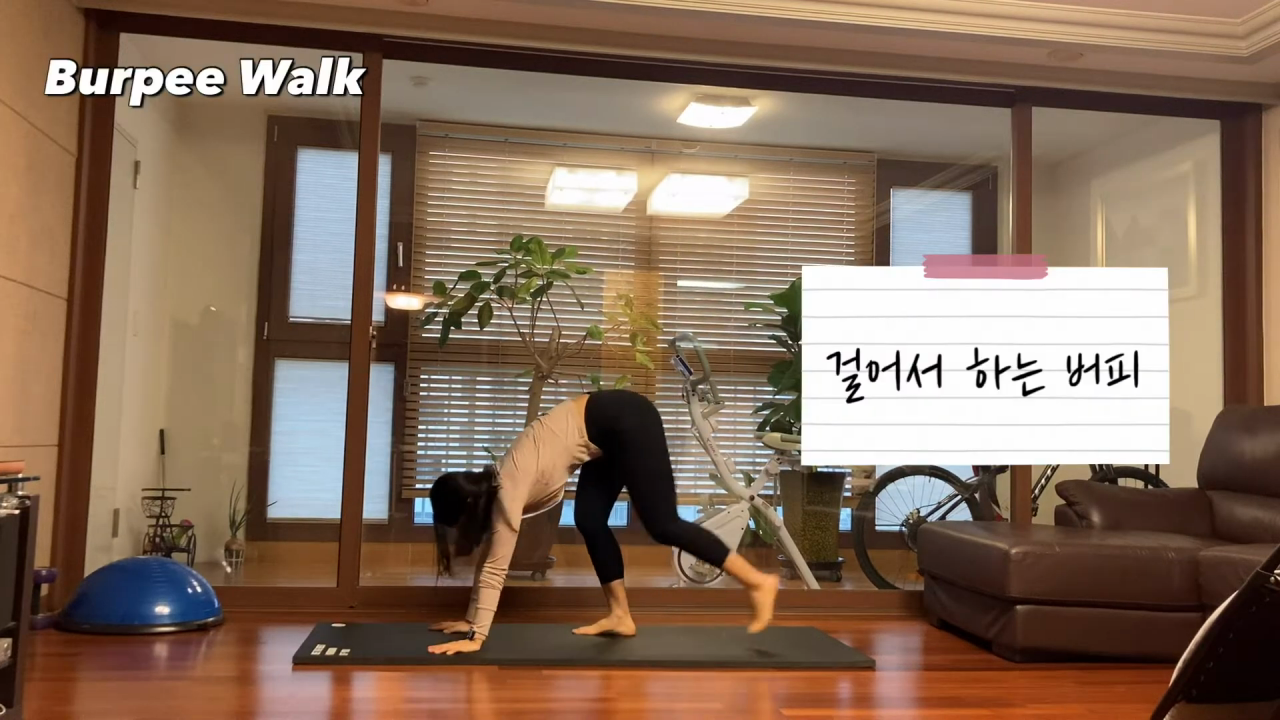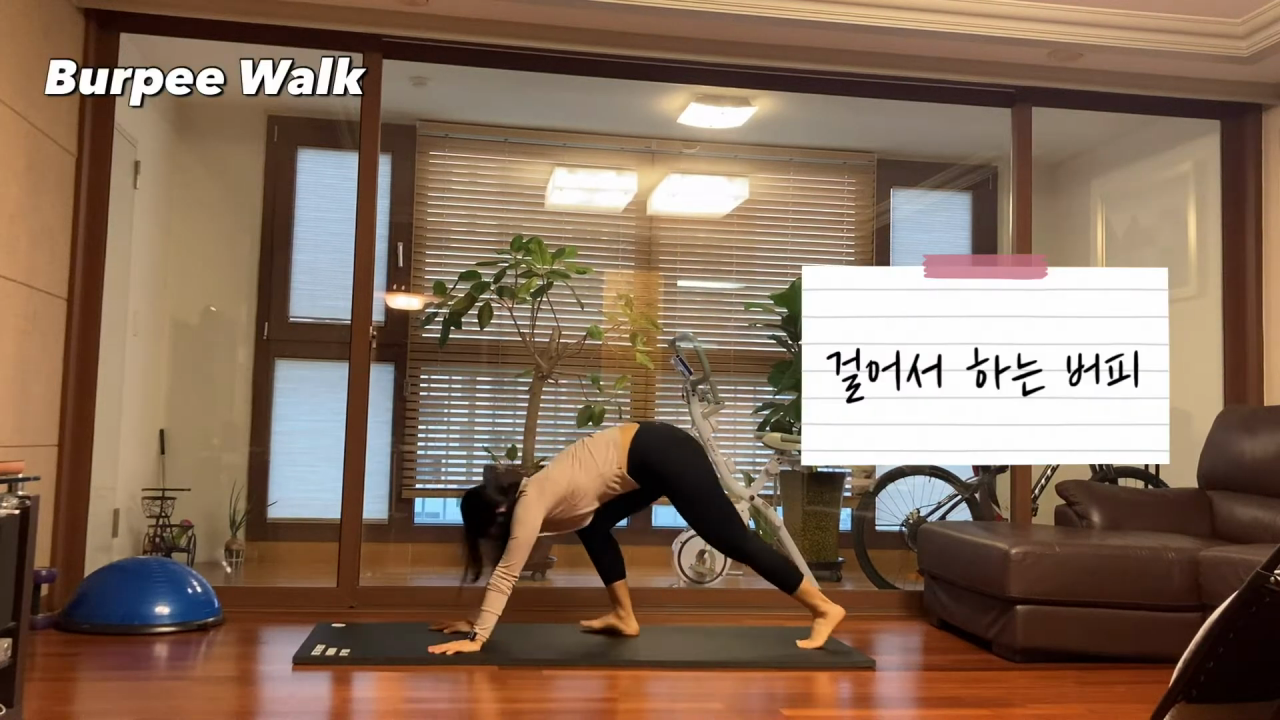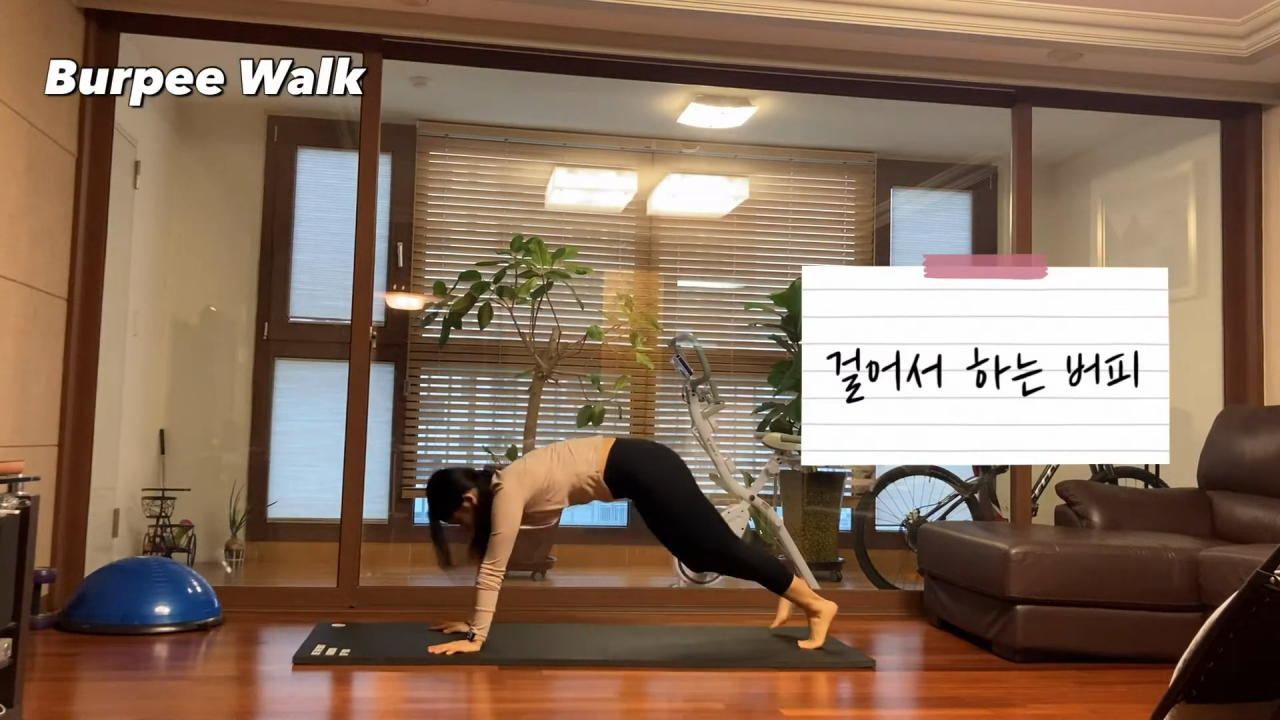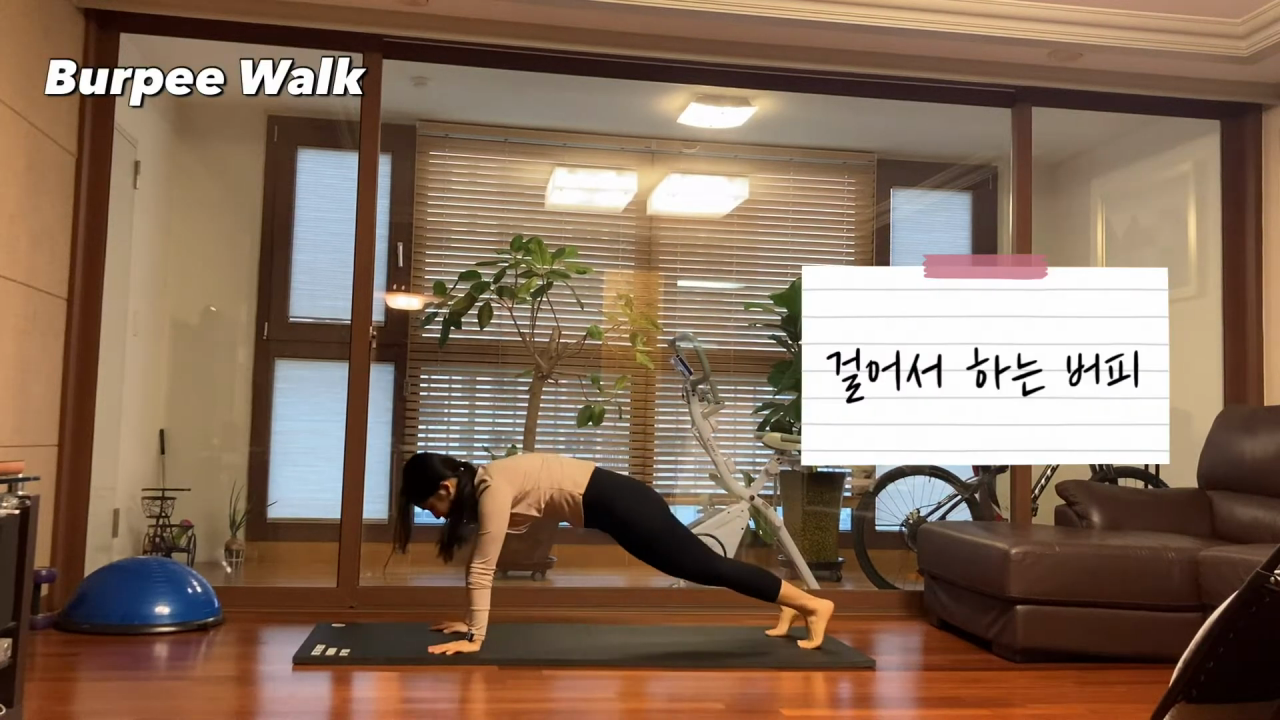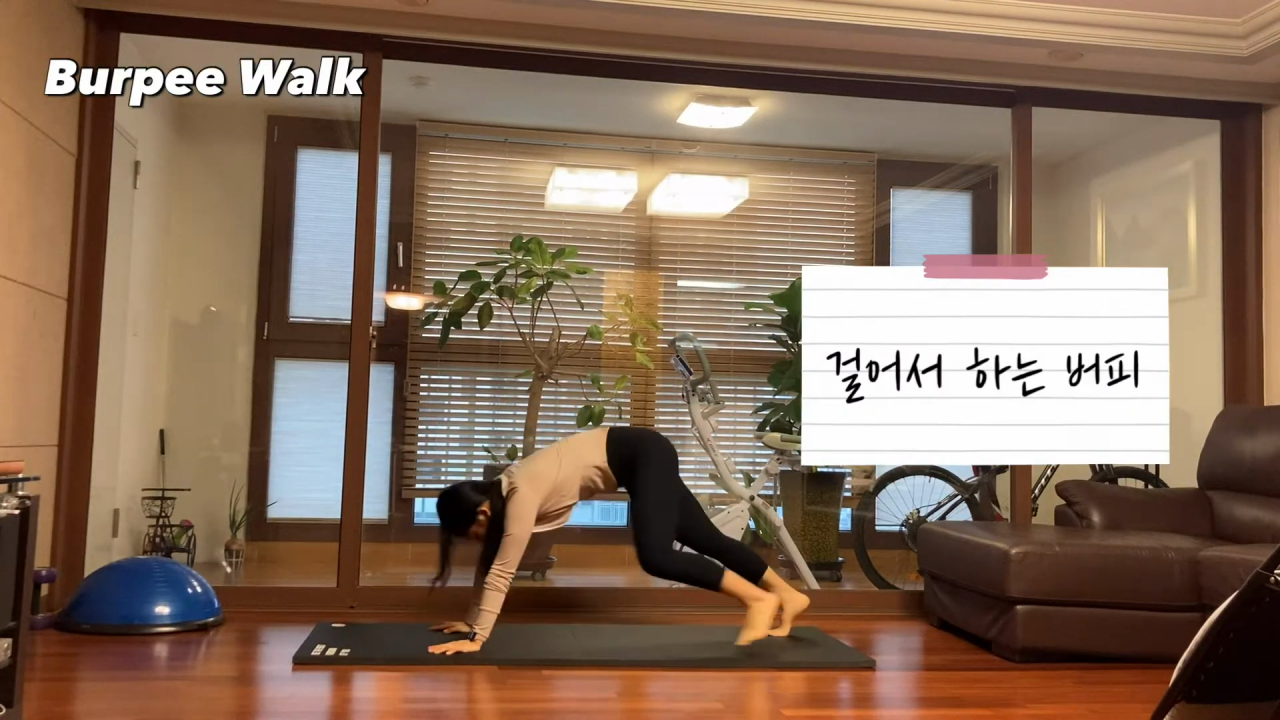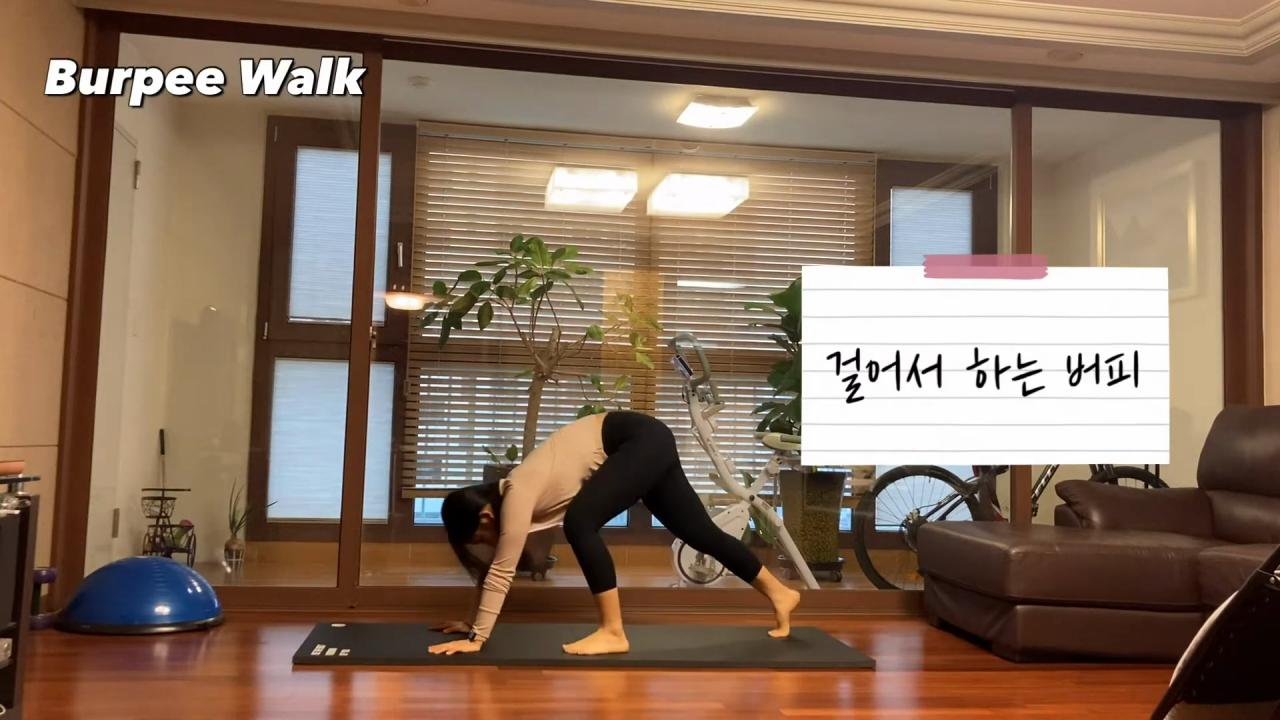
dt=0.4s
person 1, frame 1
left shoulder: (506, 494)
right shoulder: (492, 488)
left elbow: (496, 570)
right elbow: (490, 564)
left wrist: (475, 636)
right wrist: (471, 620)
left hip: (625, 419)
right hip: (608, 420)
left knee: (660, 523)
right knee: (589, 519)
left ankle: (758, 583)
right ankle: (620, 616)
person 1, frame 2
left shoulder: (529, 504)
right shoulder: (526, 499)
left elbow: (506, 574)
right elbow: (506, 573)
left wrist: (476, 637)
right wrist: (476, 622)
left hip: (662, 455)
right hip: (652, 451)
left knee: (734, 540)
right knee: (592, 527)
left ankle: (824, 609)
right ankle: (625, 616)
person 1, frame 3
left shoulder: (506, 492)
right shoulder: (499, 486)
left elbow: (493, 569)
right elbow: (493, 568)
left wrist: (475, 637)
right wrist: (475, 622)
left hip: (644, 470)
right hip: (637, 467)
left knee: (721, 546)
right knee: (697, 556)
left ankle: (817, 607)
right ankle: (788, 593)
person 1, frame 4
left shoulder: (492, 489)
right shoulder: (480, 485)
left elbow: (483, 568)
right elbow: (481, 566)
left wrist: (474, 637)
right wrist: (470, 621)
left hip: (618, 503)
right hip: (611, 502)
left knee: (706, 566)
right knee: (700, 566)
left ankle: (813, 605)
right ankle: (788, 604)
person 1, frame 5
left shoulder: (520, 499)
right shoulder: (499, 495)
left elbow: (502, 573)
right elbow: (491, 566)
left wrist: (476, 638)
right wrist: (470, 621)
left hip: (644, 452)
right hip: (635, 456)
left knee: (654, 553)
right knee: (702, 538)
left ankle: (758, 600)
right ankle: (788, 597)
person 1, frame 6
left shoulder: (517, 497)
right shoulder: (506, 496)
left elbow: (501, 572)
right elbow: (498, 569)
left wrist: (477, 637)
right wrist: (475, 622)
left hip: (643, 440)
right hip: (643, 441)
left knee: (580, 526)
right knee: (700, 532)
left ankle: (613, 632)
right ankle: (778, 594)
